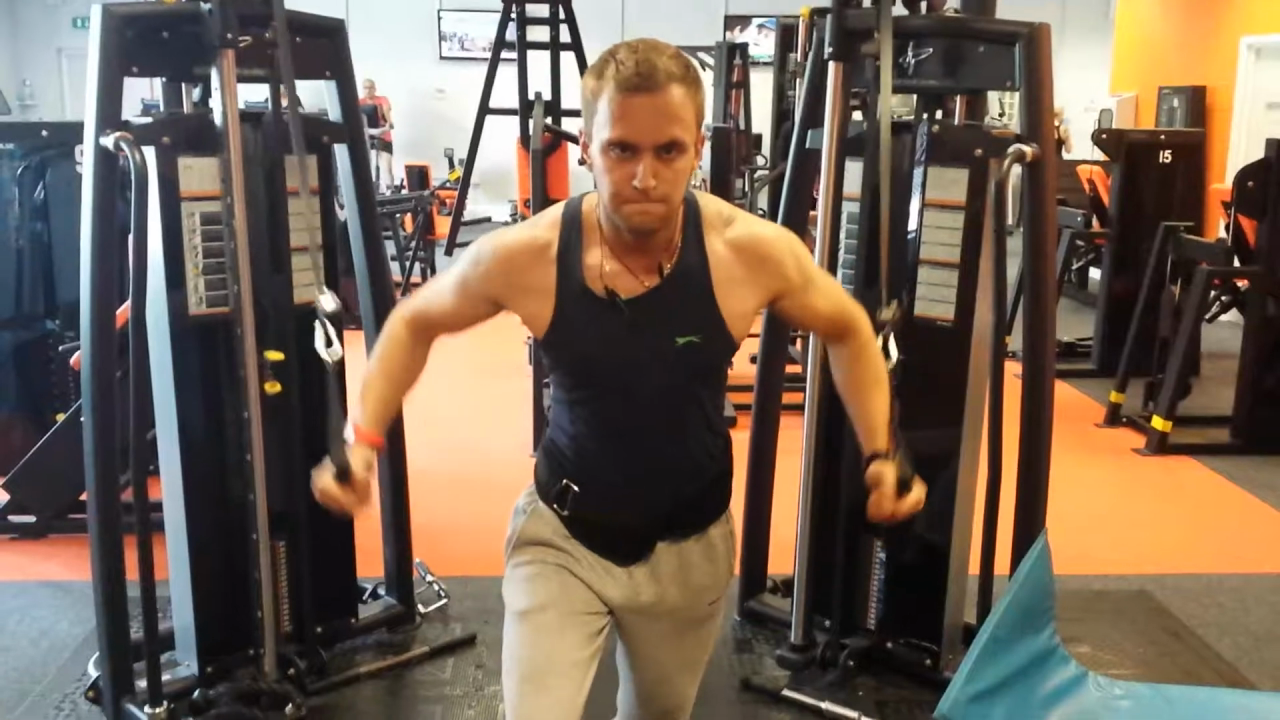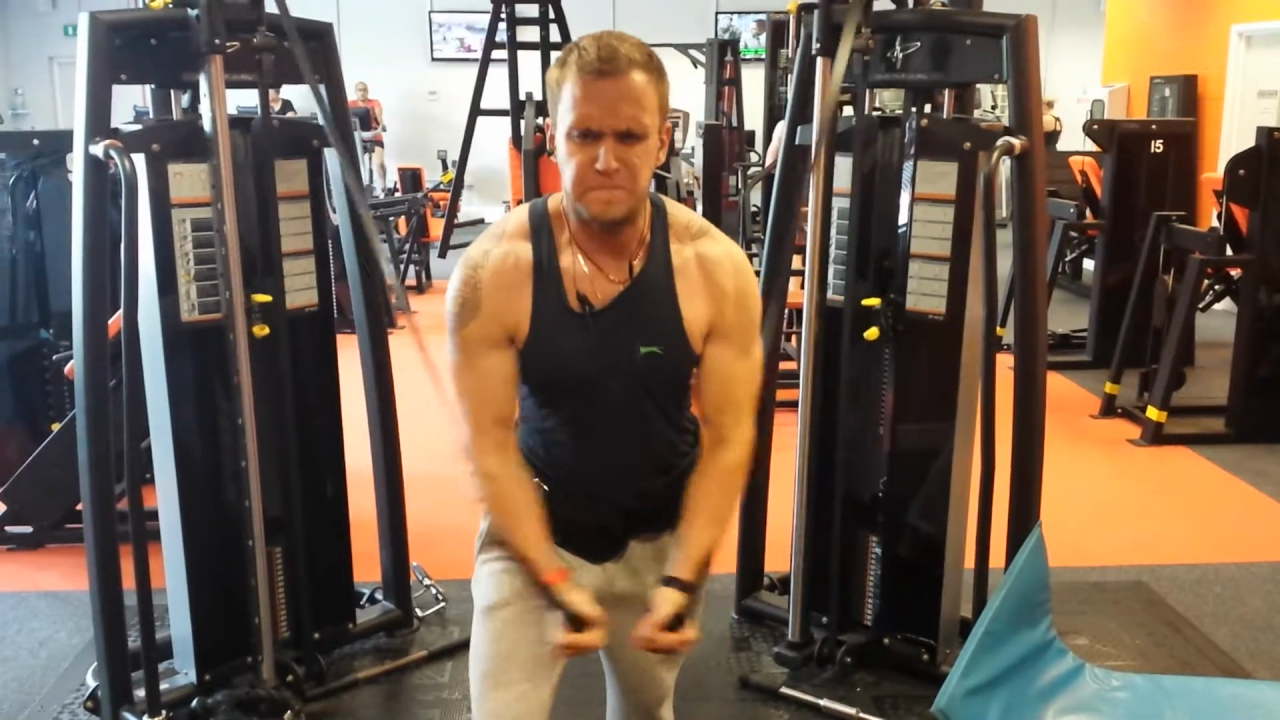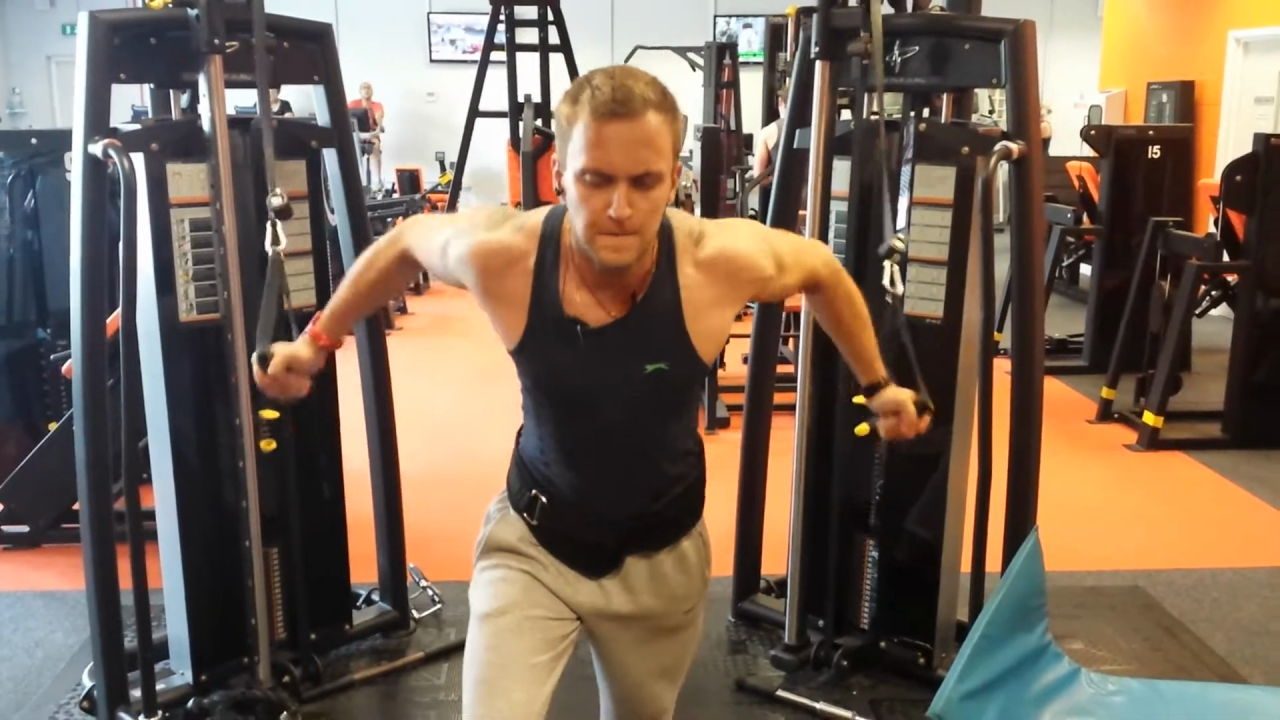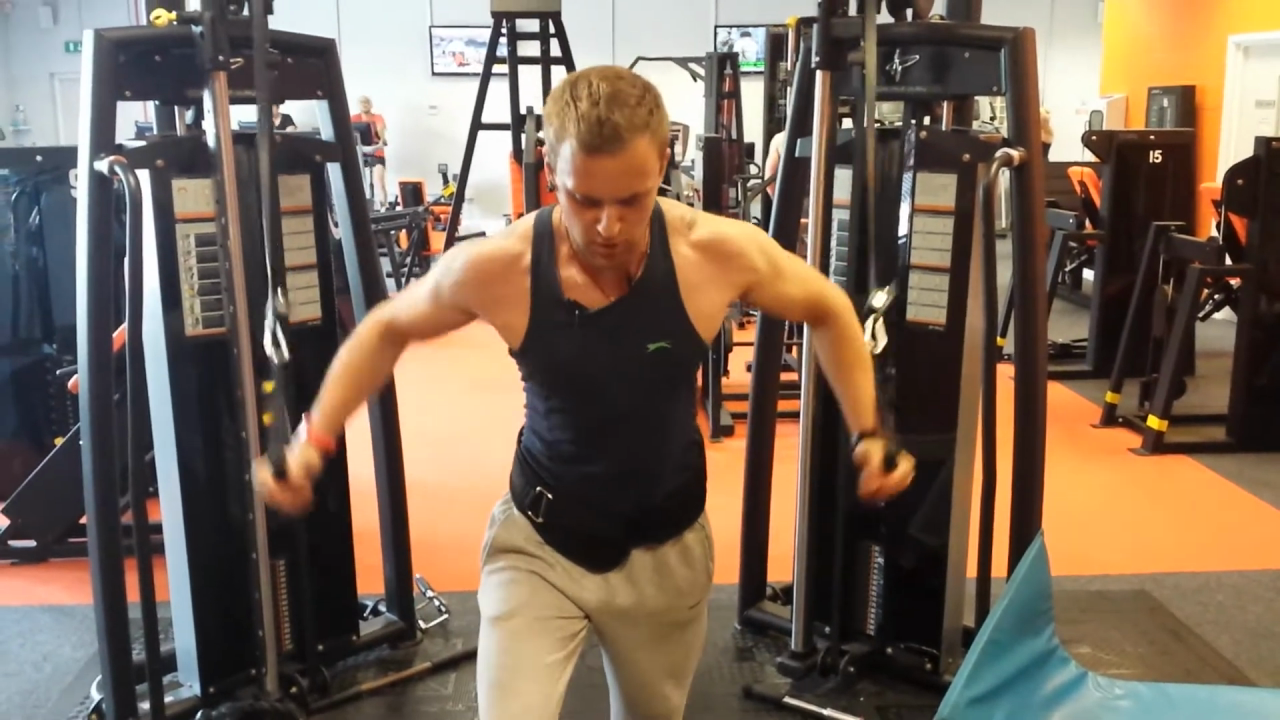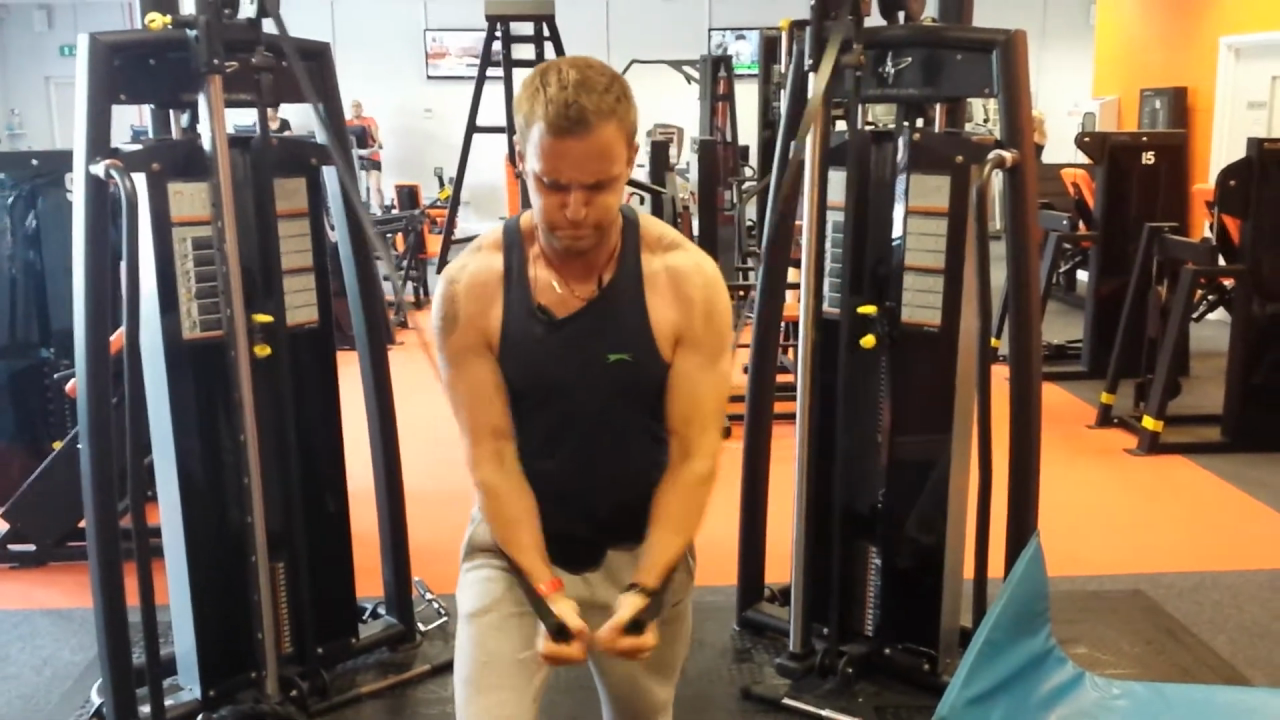
dt=1s
person 1, frame 1
left shoulder: (752, 250)
right shoulder: (526, 254)
left elbow: (847, 331)
right elbow: (417, 321)
left wrist: (880, 453)
right wrist: (364, 445)
left hip: (689, 541)
right hip: (562, 534)
person 1, frame 2
left shoulder: (716, 268)
right shoulder: (492, 270)
left elbow: (728, 441)
right elbow: (491, 445)
left wrist: (682, 583)
right wrist: (556, 585)
left hip: (662, 533)
right hip: (535, 528)
person 1, frame 3
left shoulder: (724, 260)
right shoulder: (500, 252)
left elbow: (820, 268)
right elbow: (407, 241)
left wrist: (877, 385)
right wrist: (316, 343)
left hip: (661, 552)
right hip: (532, 542)
person 1, frame 4
left shoulder: (717, 250)
right shoulder: (497, 266)
left elbow: (827, 311)
right elbow: (387, 329)
left wrist: (868, 434)
right wrist: (313, 442)
left hip: (665, 545)
right hip: (538, 540)
person 1, frame 5
left shoulder: (686, 279)
right shoulder: (472, 284)
left elbow: (694, 457)
right elbow: (490, 456)
left wrist: (645, 589)
right wrist: (546, 592)
left hip: (642, 542)
right hip: (518, 538)
